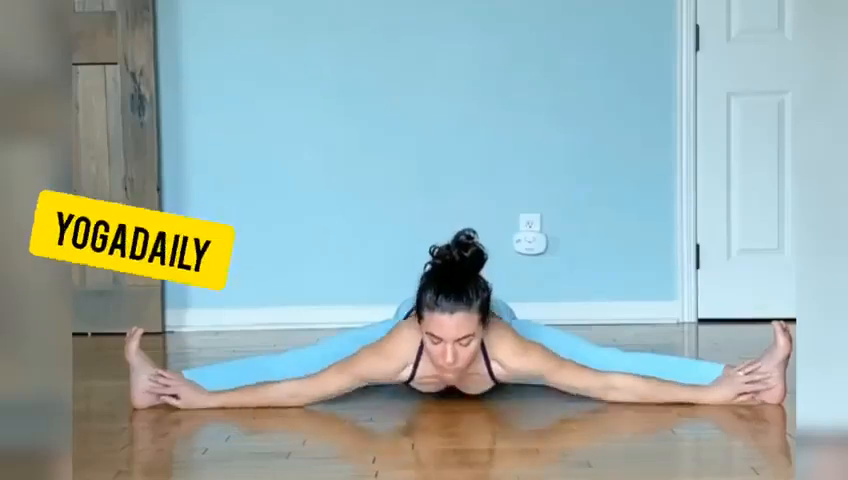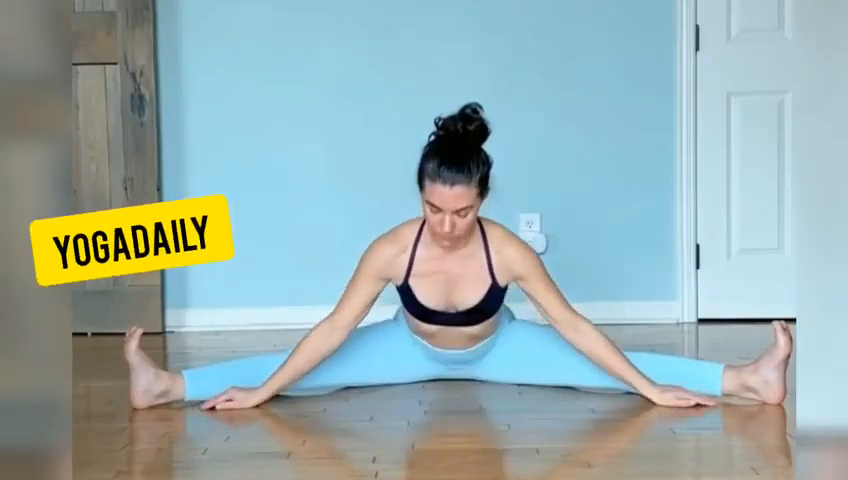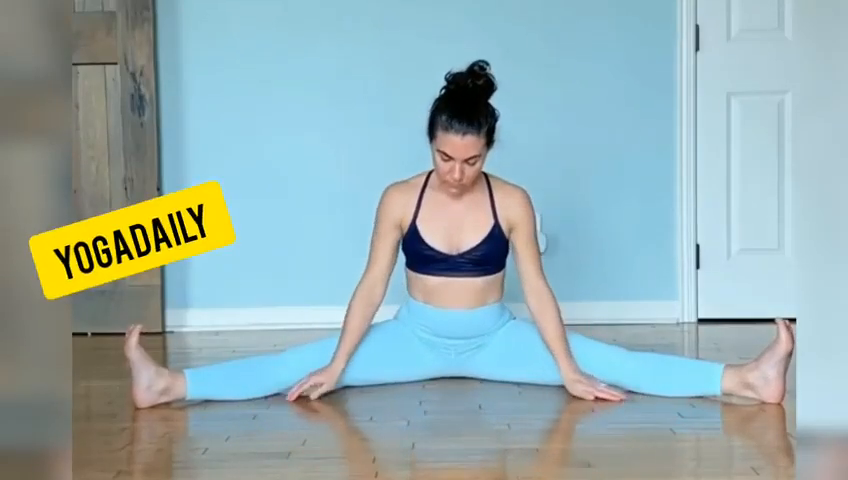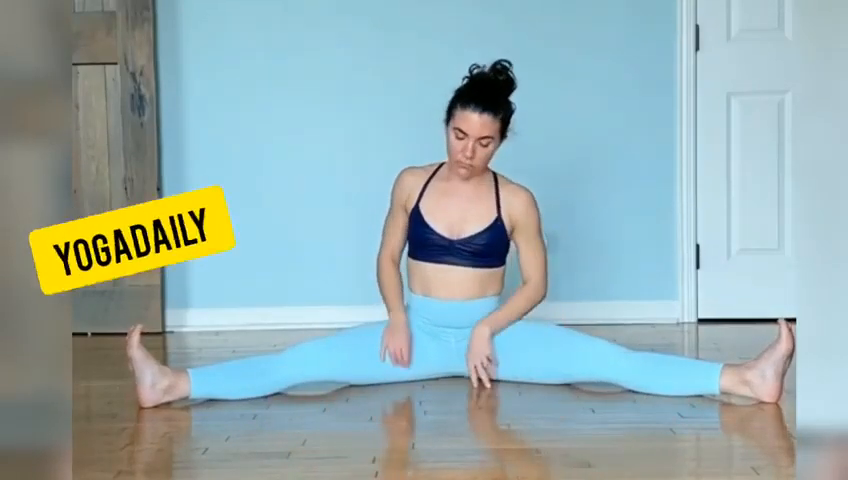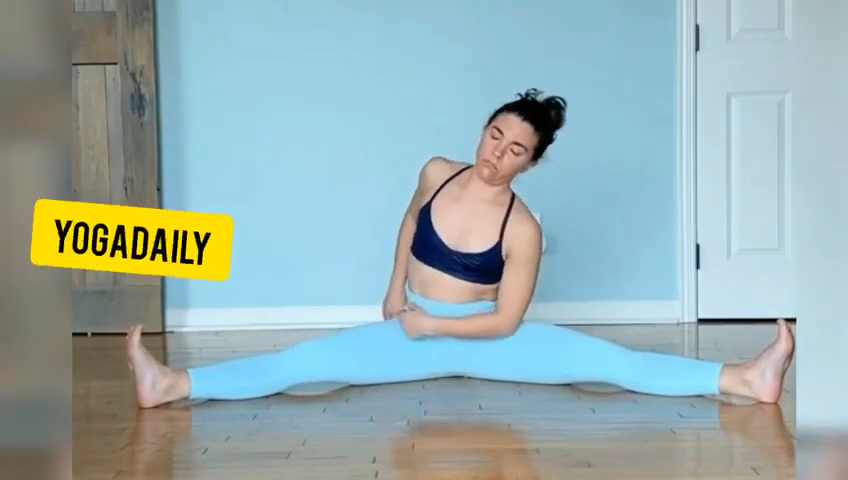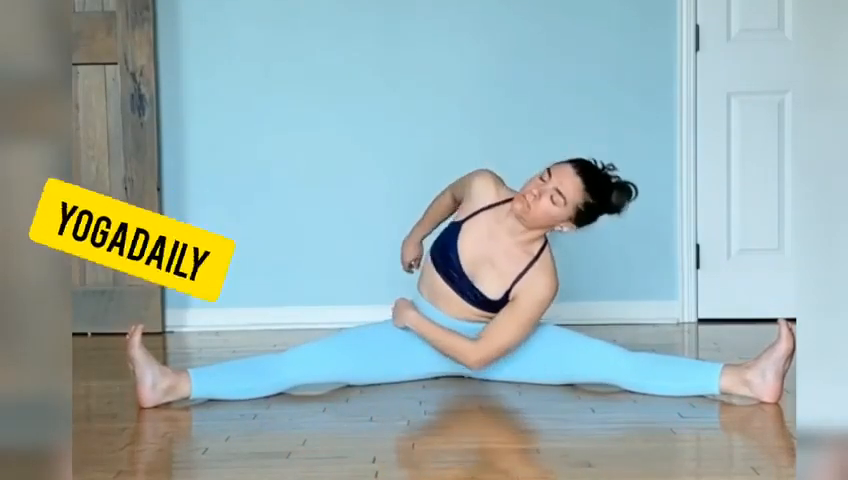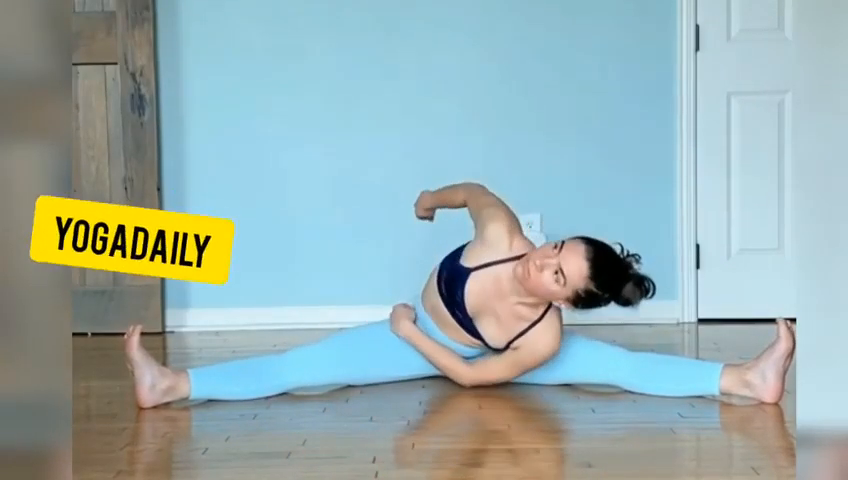
dt=0.7s
person 1, frame 1
left shoulder: (510, 348)
right shoulder: (396, 346)
left elbow: (612, 381)
right elbow: (298, 385)
left wrist: (713, 392)
right wrist: (204, 397)
left hip: (506, 328)
right hip: (407, 326)
left knee: (608, 355)
right knee: (297, 358)
left ankle: (744, 376)
right ankle: (166, 381)
person 1, frame 2
left shoulder: (507, 250)
right shoulder: (392, 249)
left elbow: (575, 327)
right elbow: (332, 331)
left wrist: (653, 389)
right wrist: (260, 391)
left hip: (493, 349)
right hip: (412, 349)
left knee: (596, 366)
right knee: (307, 371)
person 1, frame 3
left shoulder: (512, 201)
right shoulder: (400, 198)
left elbow: (536, 288)
right elbow: (371, 284)
left wrist: (568, 369)
right wrist: (337, 364)
left hip: (494, 338)
right hip: (415, 337)
left knee: (607, 366)
right knee: (300, 368)
left ankle: (745, 379)
right ankle: (170, 383)
person 1, frame 4
left shoulder: (516, 200)
right shoulder: (411, 182)
left elbow: (536, 282)
right elbow: (387, 258)
left wrist: (487, 330)
right wrist: (397, 318)
left hip: (493, 332)
right hip: (419, 330)
left knee: (604, 360)
right knee: (304, 362)
left ankle: (743, 379)
right ankle: (175, 383)
person 1, frame 5
left shoulder: (522, 227)
right shoulder: (437, 171)
left elbow: (507, 322)
left wrist: (432, 325)
right wrist: (396, 286)
left hip: (484, 339)
right hip: (416, 332)
left knee: (605, 360)
right knee: (302, 362)
left ankle: (742, 378)
right ankle: (174, 383)
person 1, frame 6
left shoulder: (539, 278)
right shoulder: (484, 187)
left elbow: (479, 355)
right elbow: (449, 195)
left wrist: (412, 319)
right wrist: (415, 236)
left hip: (478, 348)
right hip: (418, 334)
left knee: (611, 362)
right knee: (303, 363)
left ankle: (742, 379)
right ankle: (175, 384)
person 1, frame 7
left shoulder: (545, 339)
right shoulder: (500, 234)
left elbow: (471, 375)
right elbow: (476, 190)
left wrist: (410, 333)
right wrist: (430, 198)
left hip: (467, 358)
right hip: (416, 331)
left knee: (613, 365)
right knee: (302, 366)
right ankle: (175, 384)
